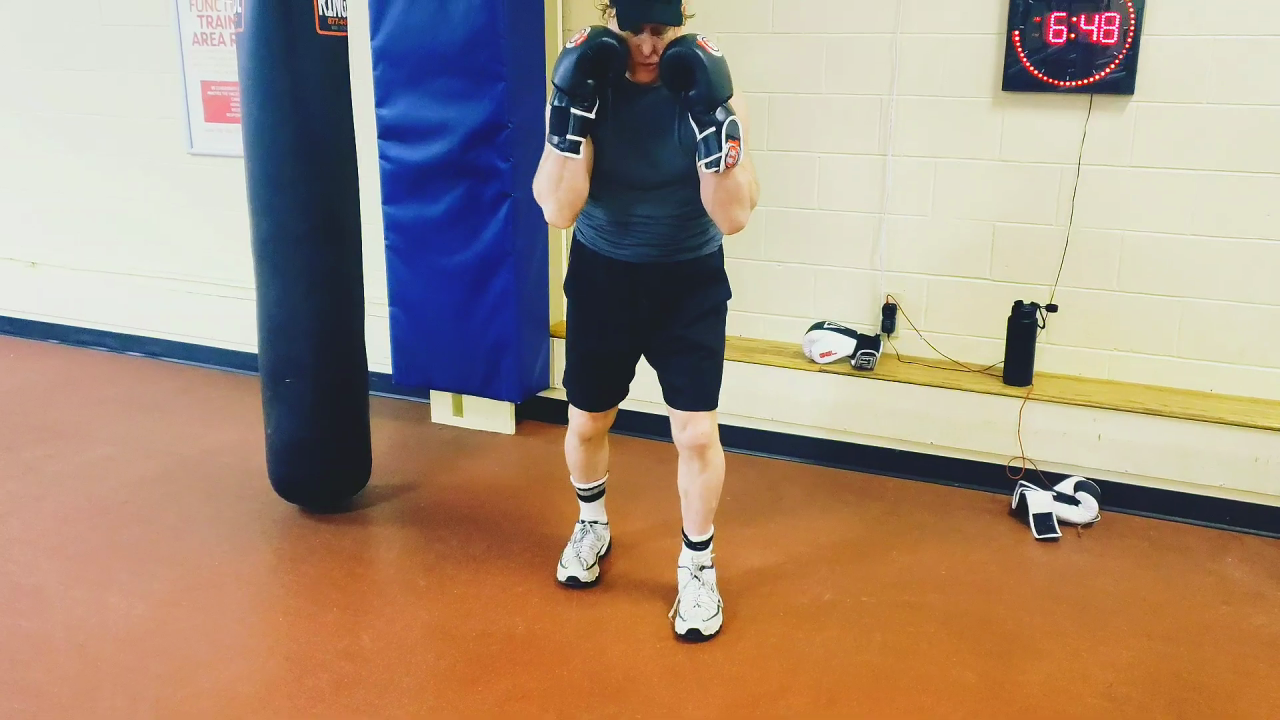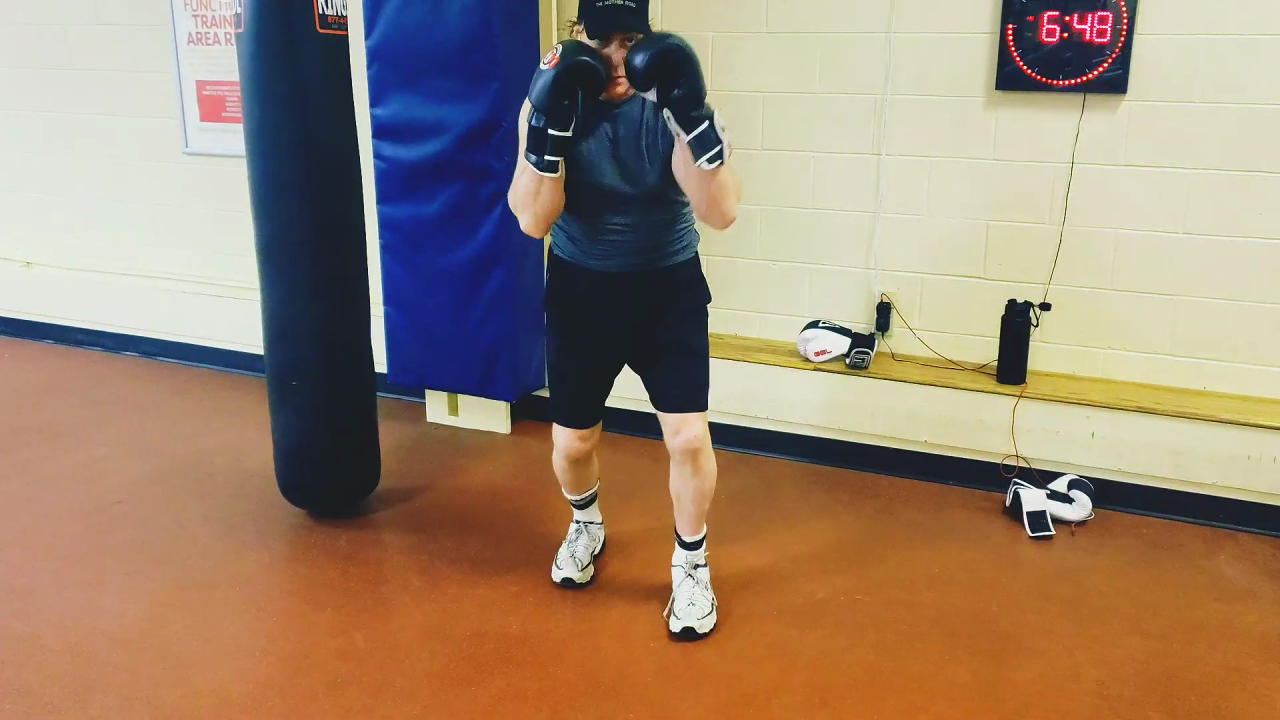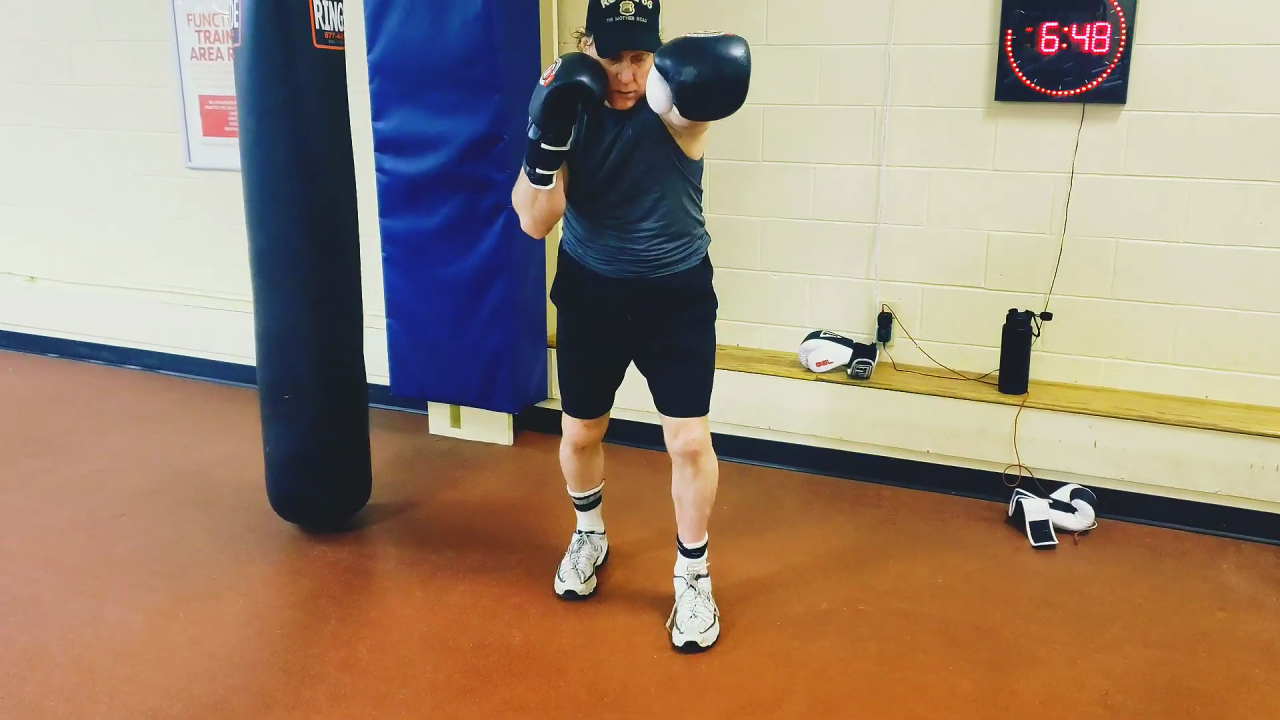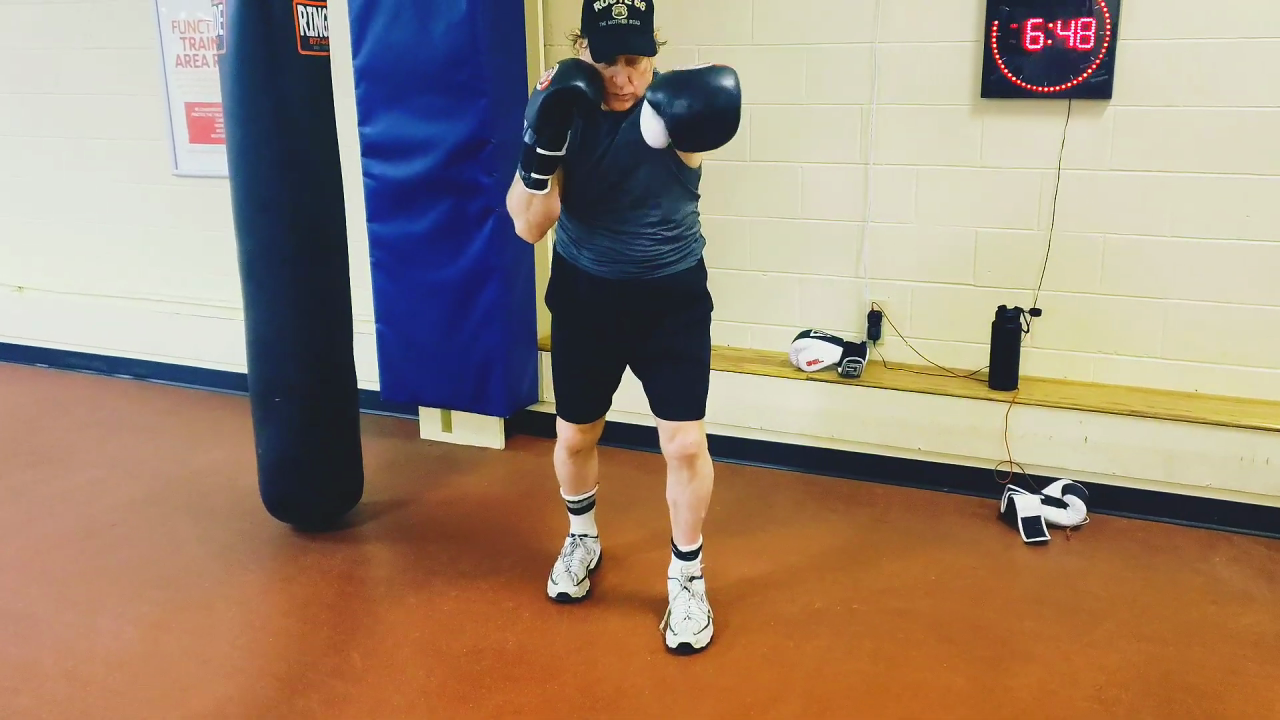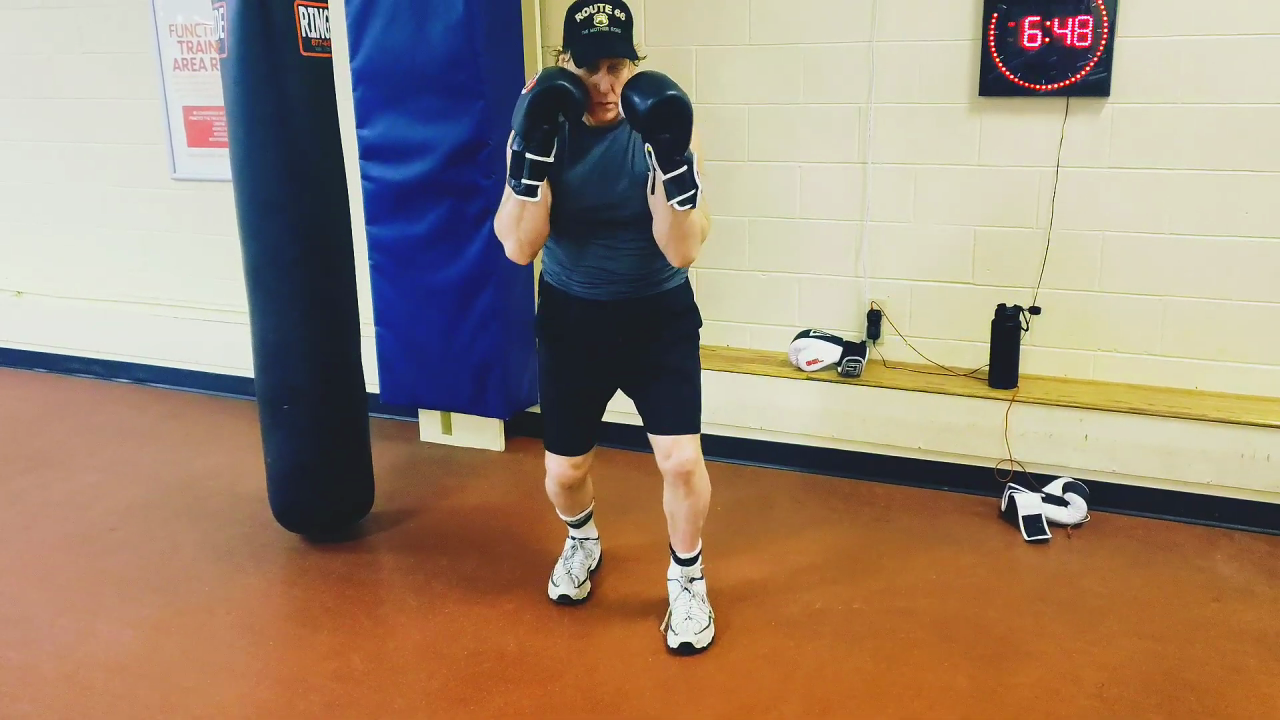
dt=1s
person 1, frame 1
left shoulder: (710, 90)
right shoulder: (582, 87)
left elbow: (733, 216)
right elbow: (558, 210)
left wrist: (713, 113)
right wrist: (572, 107)
left hip: (690, 283)
right hip: (602, 279)
left knee: (697, 432)
right knee: (587, 422)
left ankle: (697, 566)
right ankle: (592, 525)
person 1, frame 2
left shoulder: (674, 103)
right shoulder: (550, 102)
left elbow: (719, 213)
right elbow: (533, 221)
left wrist: (690, 110)
right wrist: (550, 121)
left hip: (669, 290)
right hip: (581, 292)
left knee: (688, 438)
right knee: (572, 440)
left ankle: (691, 565)
right ankle: (587, 524)
person 1, frame 3
left shoulder: (670, 100)
right shoulder: (567, 105)
left elbow: (700, 105)
right elbow: (534, 222)
left wrist: (704, 77)
right wrist: (546, 135)
left hip: (676, 293)
right hip: (590, 292)
left knee: (689, 440)
right knee: (580, 431)
left ankle: (693, 574)
right ankle: (589, 534)
person 1, frame 4
left shoulder: (668, 105)
right shoulder: (561, 107)
left elbow: (704, 113)
right elbow: (528, 226)
left wrist: (696, 108)
right wrist: (542, 141)
left hip: (671, 297)
right hip: (585, 295)
left knee: (685, 444)
right knee: (574, 435)
left ankle: (687, 576)
right ankle: (582, 537)
person 1, frame 5
left shoulder: (662, 130)
right shoulder: (542, 130)
left elbow: (683, 251)
right elbow: (519, 246)
left wrist: (673, 159)
right wrist: (533, 150)
left hip: (659, 318)
right hip: (572, 321)
left knee: (683, 462)
right knee: (565, 470)
left ankle: (687, 580)
right ankle: (582, 543)
